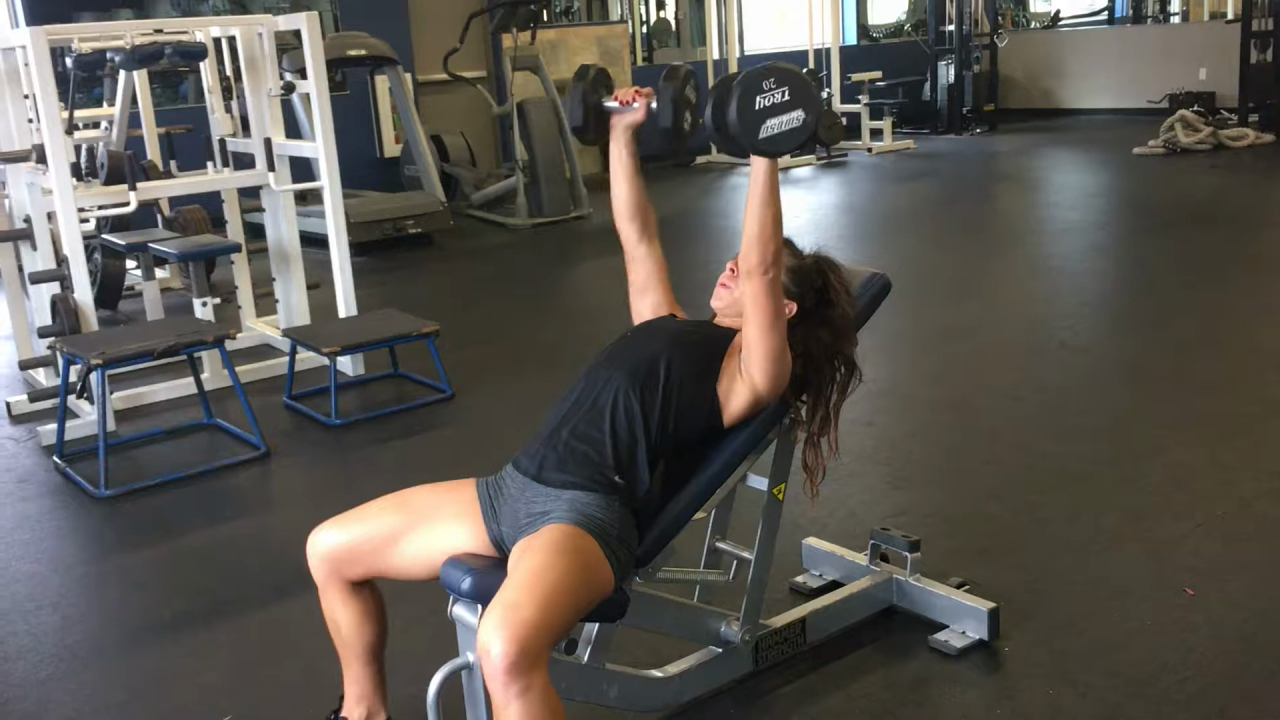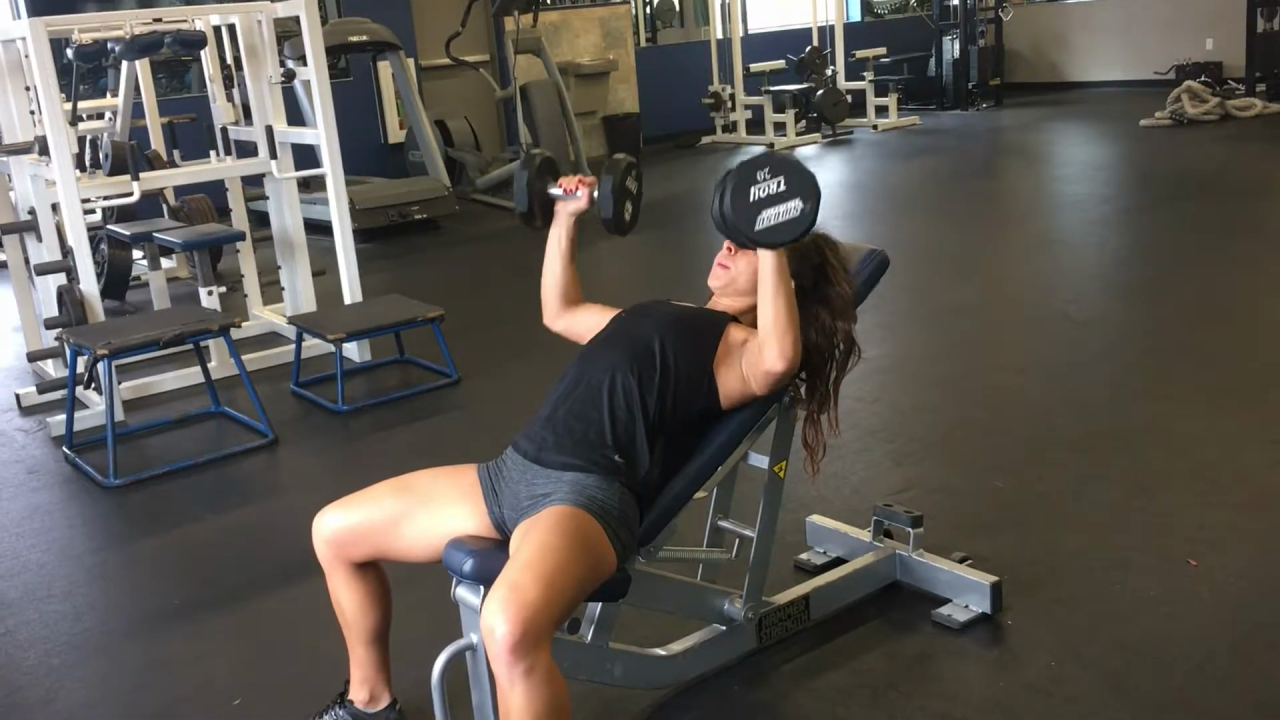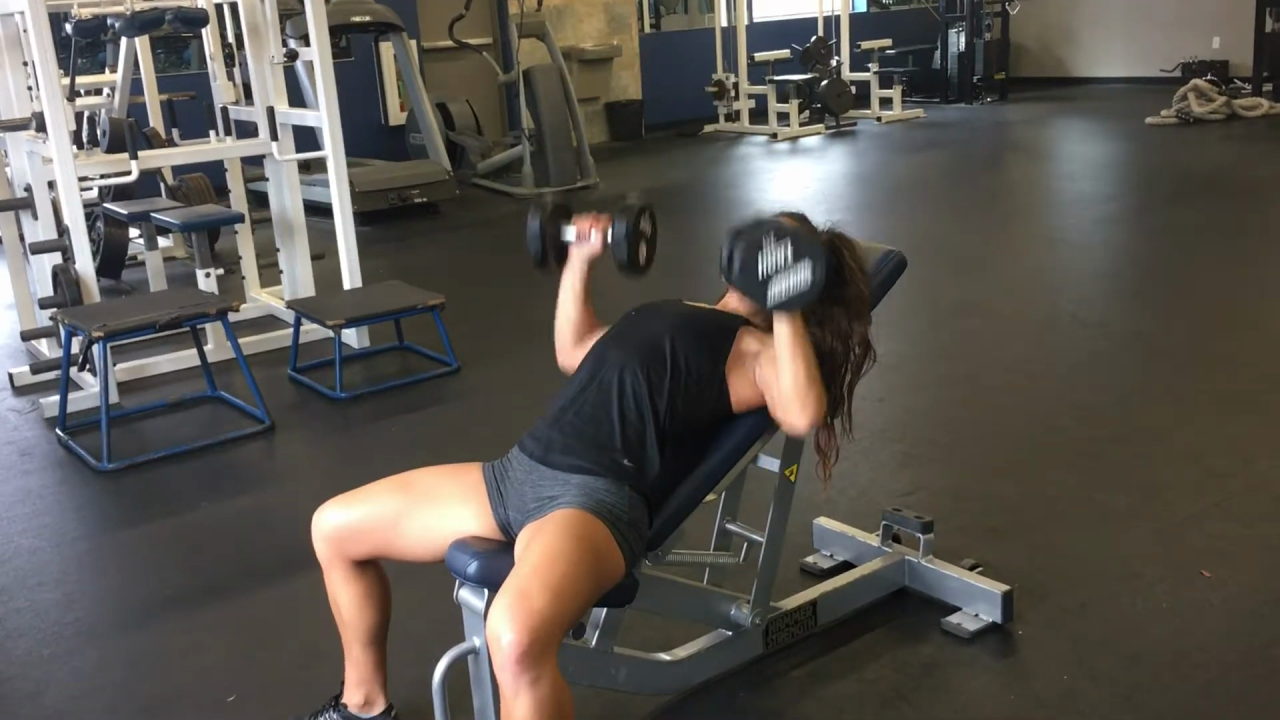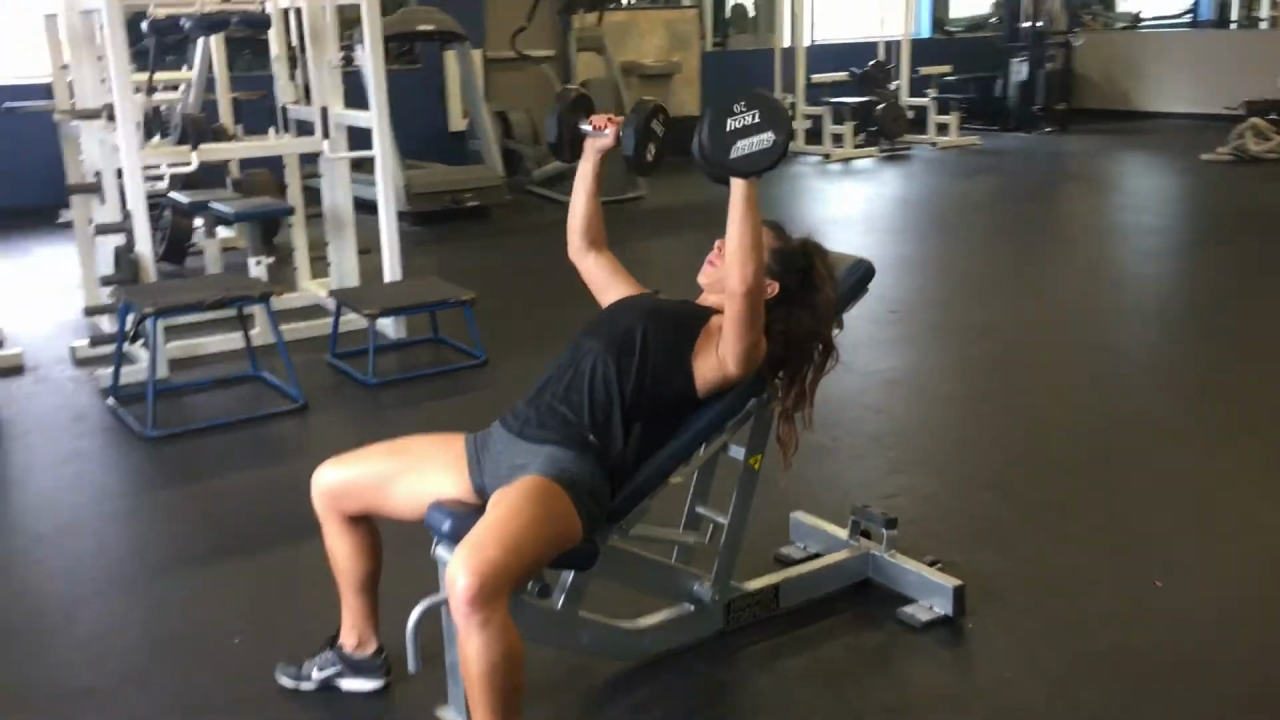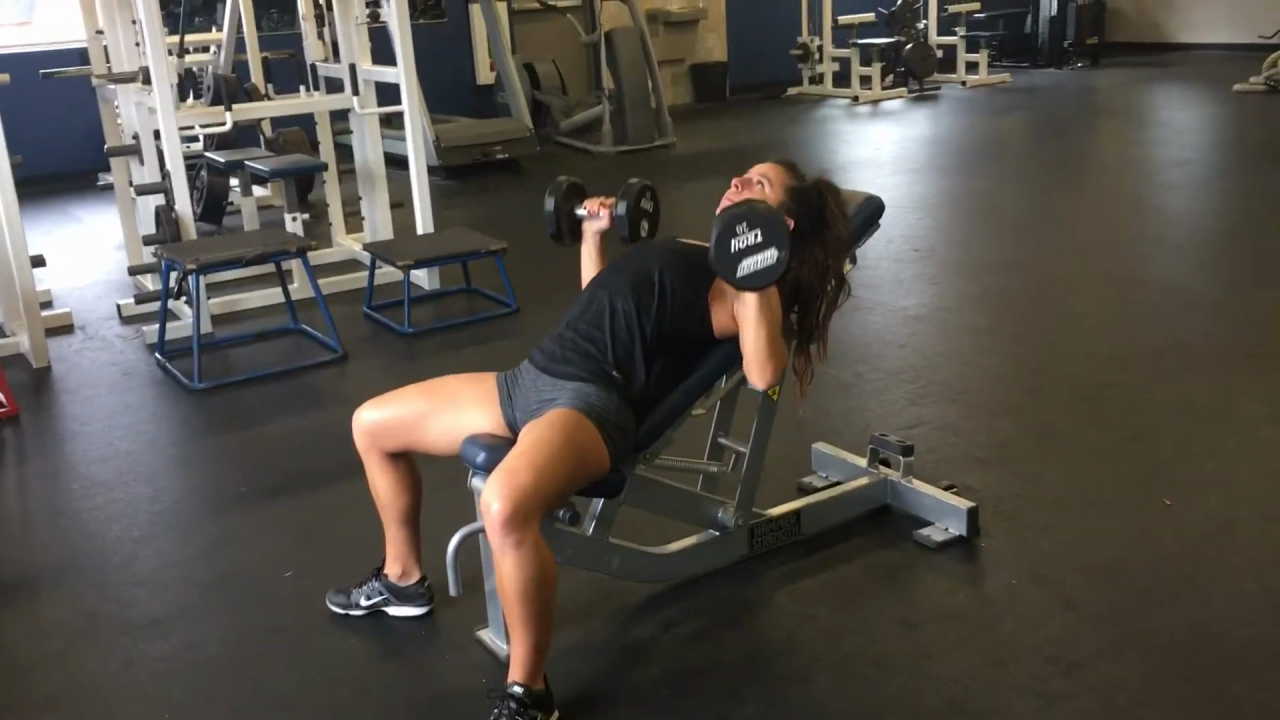
dt=1s
person 1, frame 1
left shoulder: (757, 367)
right shoulder: (668, 328)
left elbow: (759, 268)
right elbow: (637, 234)
left wrist: (764, 152)
right wrist: (622, 130)
left hip: (589, 512)
right hip: (515, 485)
left knee: (506, 649)
right knee: (328, 550)
person 1, frame 2
left shoulder: (746, 346)
right shoulder: (666, 314)
left elbow: (780, 362)
right elbow: (559, 313)
left wrist: (770, 241)
right wrist: (565, 218)
left hip: (591, 491)
right hip: (514, 470)
left knee: (511, 630)
right knee: (334, 532)
person 1, frame 3
left shoulder: (758, 348)
right shoulder: (675, 311)
left elbow: (804, 416)
right elbow: (572, 352)
left wrist: (782, 300)
right wrist: (578, 264)
left hip: (602, 496)
right hip: (524, 470)
left knee: (516, 632)
right knee: (336, 528)
person 1, frame 4
left shoulder: (733, 345)
right shoulder: (655, 306)
left elbow: (743, 286)
right elbow: (584, 247)
left wrist: (742, 176)
right wrist: (593, 154)
left hip: (566, 467)
right hip: (503, 441)
left knee: (473, 584)
right knee: (333, 487)
right ankle: (359, 650)
person 1, frame 5
right shoulder: (686, 252)
left elbow: (763, 374)
right wrist: (592, 235)
left hip: (594, 399)
right hip: (532, 376)
left knee: (505, 505)
right knee: (371, 425)
right ankle: (403, 578)
